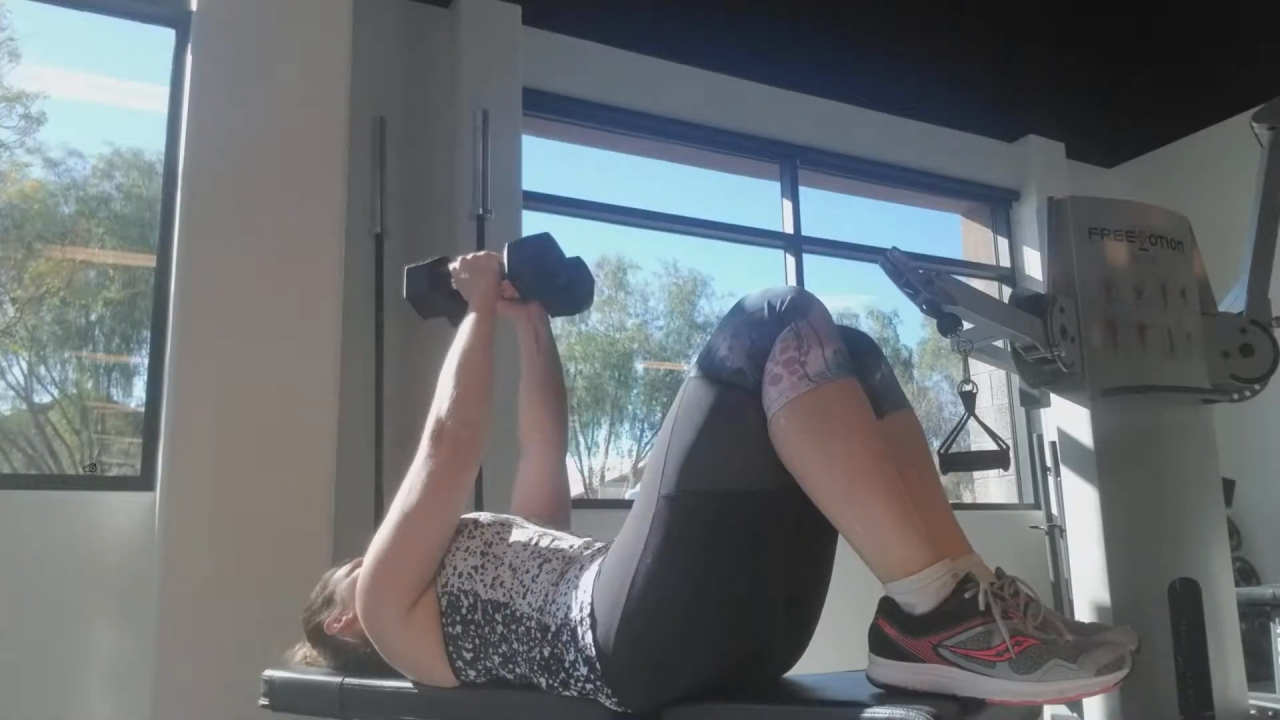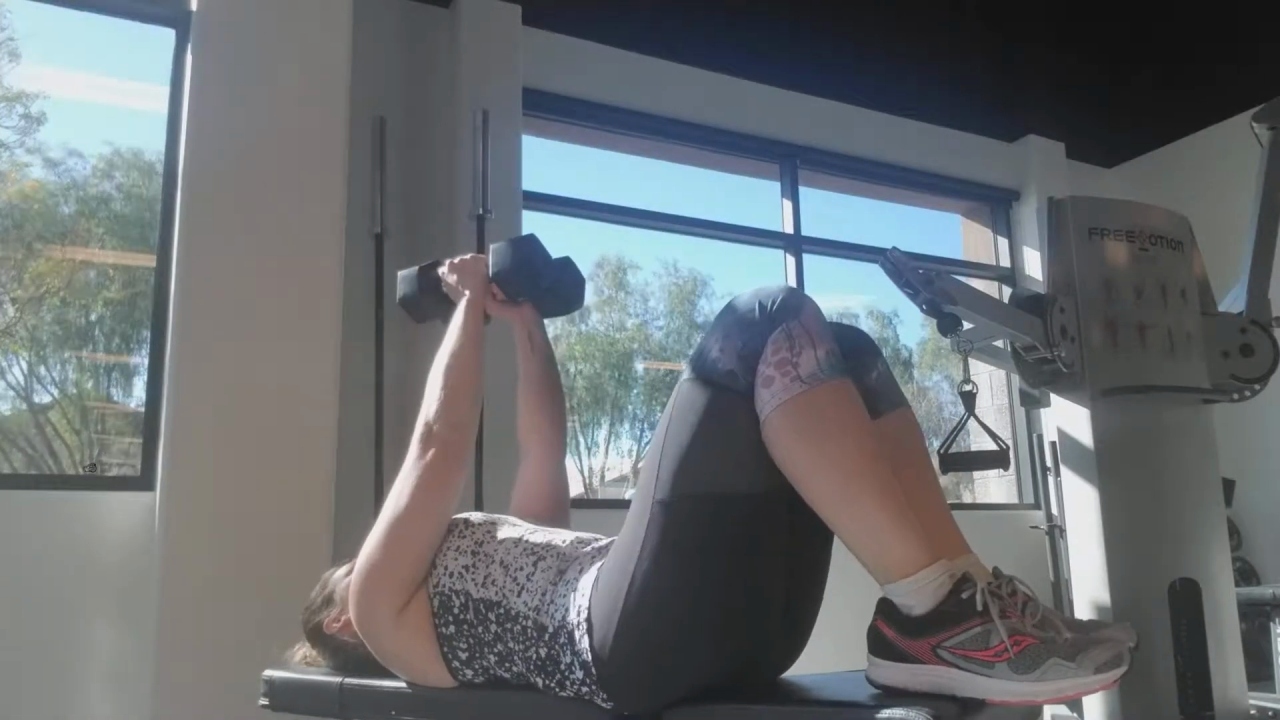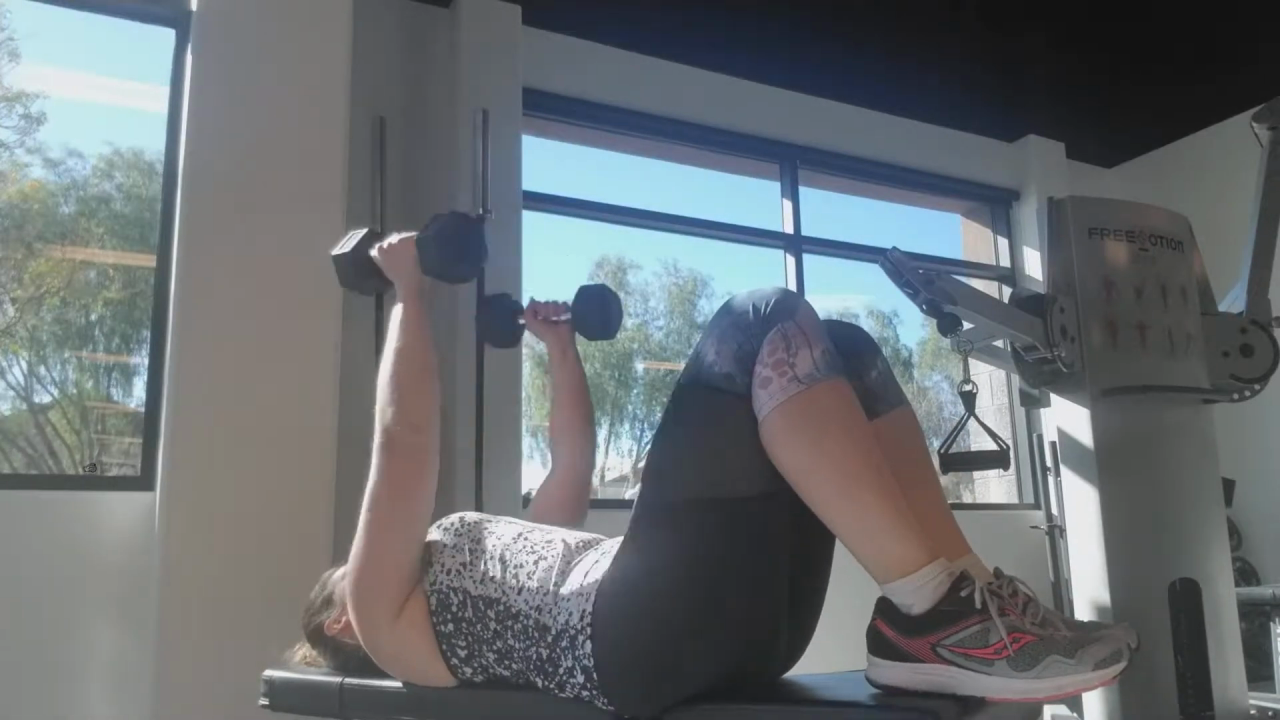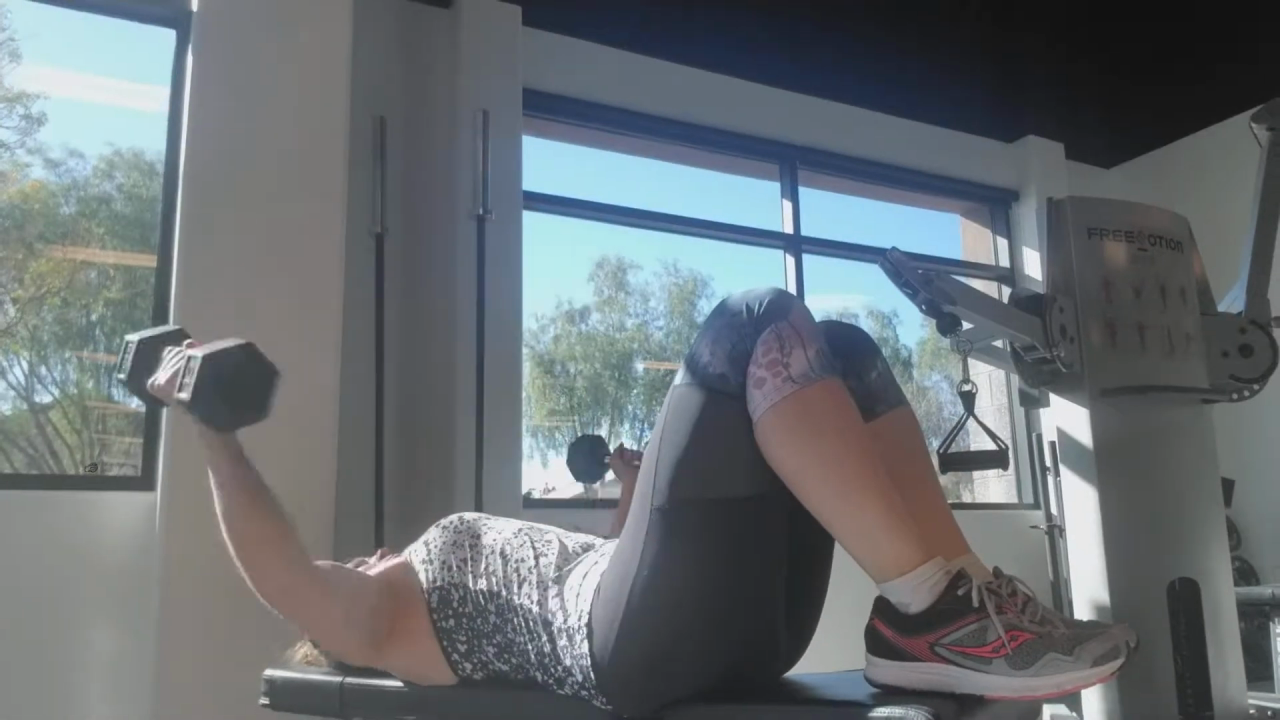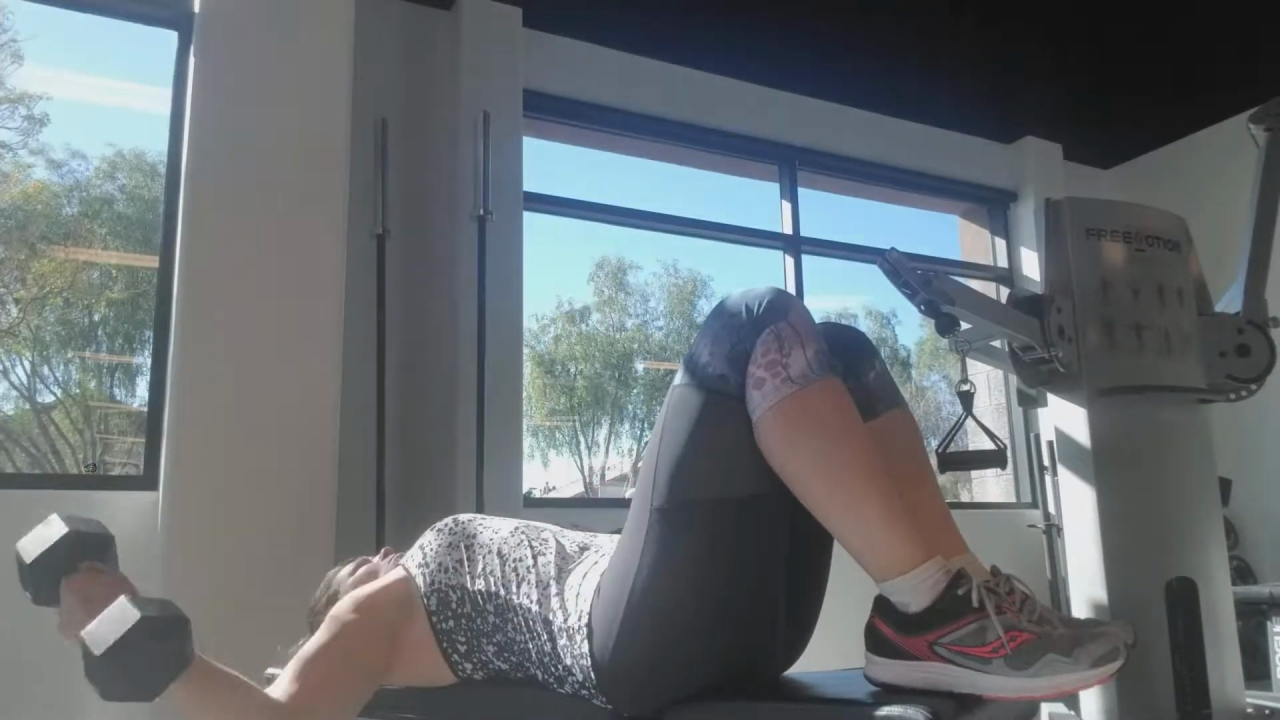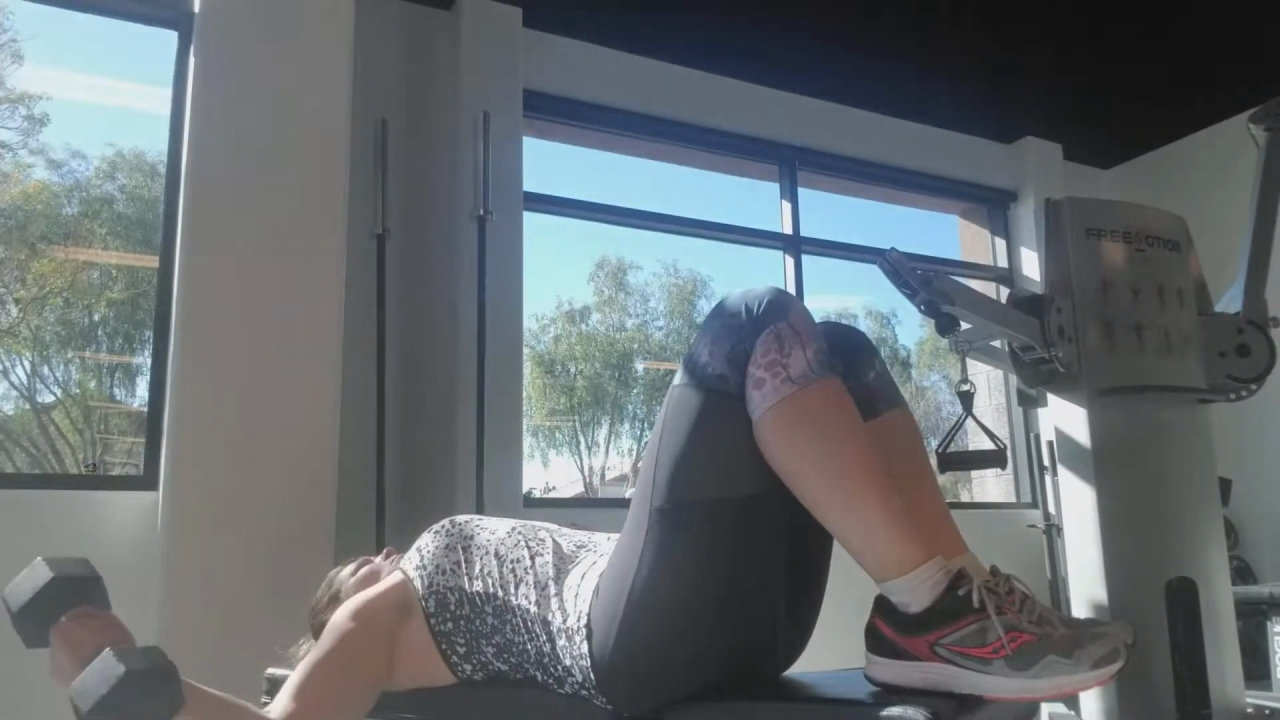
dt=0.4s
person 1, frame 1
left shoulder: (498, 553)
right shoulder: (392, 606)
left elbow: (543, 450)
right elbow: (451, 438)
left wrist: (530, 321)
right wrist: (481, 306)
left hip: (741, 622)
right hip: (645, 635)
left knee: (843, 356)
right knee: (779, 325)
left ankle: (966, 595)
right ankle: (933, 621)
person 1, frame 2
left shoulder: (495, 552)
right shoulder: (381, 606)
left elbow: (543, 450)
right elbow: (438, 442)
left wrist: (524, 321)
right wrist: (470, 304)
left hip: (742, 621)
right hip: (645, 635)
left knee: (841, 352)
right knee: (771, 325)
left ankle: (963, 595)
right ankle: (933, 619)
person 1, frame 3
left shoulder: (501, 558)
right shoulder: (388, 611)
left elbow: (573, 459)
right elbow: (402, 444)
left wrist: (558, 342)
right wrist: (412, 298)
left hip: (741, 621)
right hip: (642, 639)
left knee: (842, 349)
right knee: (764, 325)
left ankle: (959, 594)
right ankle: (932, 619)
person 1, frame 4
left shoulder: (458, 567)
right shoulder: (382, 615)
right elbow: (286, 574)
left wrist: (631, 487)
right wrist: (212, 428)
left hip: (736, 622)
right hip: (639, 636)
left knee: (841, 350)
right knee: (762, 325)
left ankle: (955, 594)
right ankle: (928, 619)
person 1, frame 5
left shoulder: (447, 570)
right shoulder: (379, 620)
left hip: (735, 621)
left knee: (839, 351)
right knee: (757, 327)
left ankle: (947, 598)
right ankle: (929, 617)
person 1, frame 6
left shoulder: (445, 566)
right shoulder: (376, 622)
left hip: (729, 617)
left knee: (838, 351)
right knee: (756, 327)
left ankle: (949, 598)
right ankle: (930, 618)
